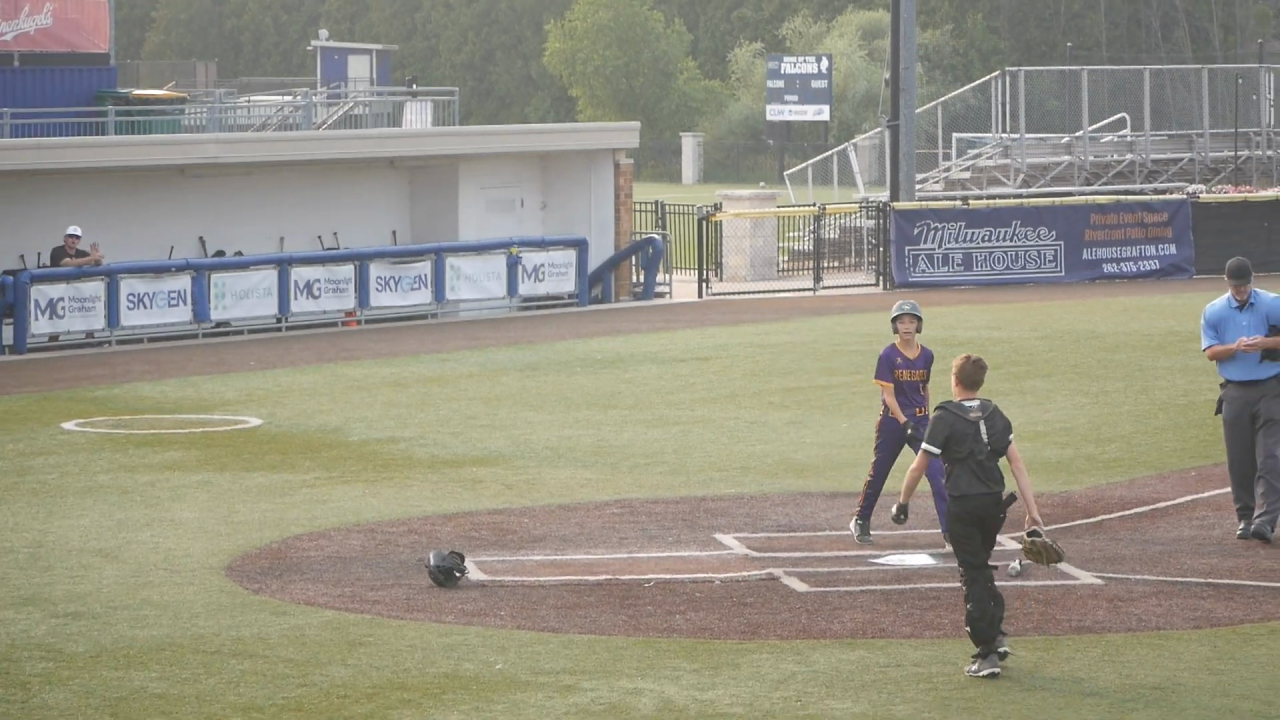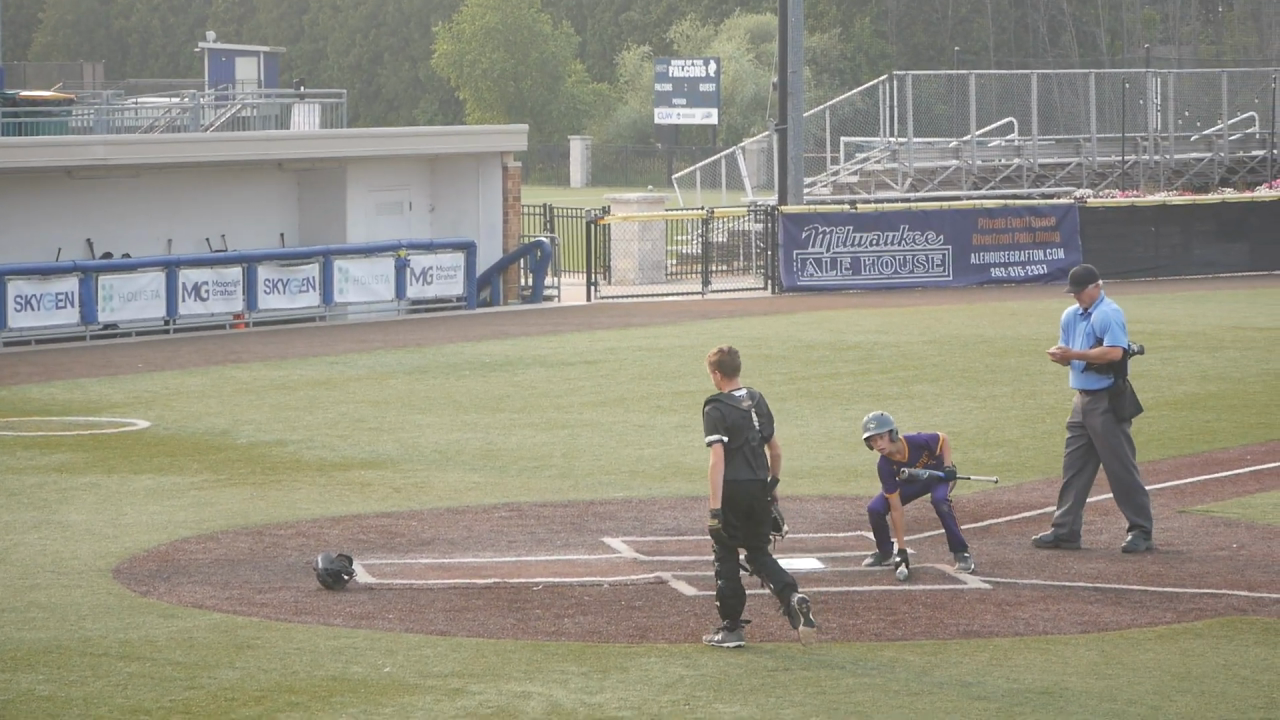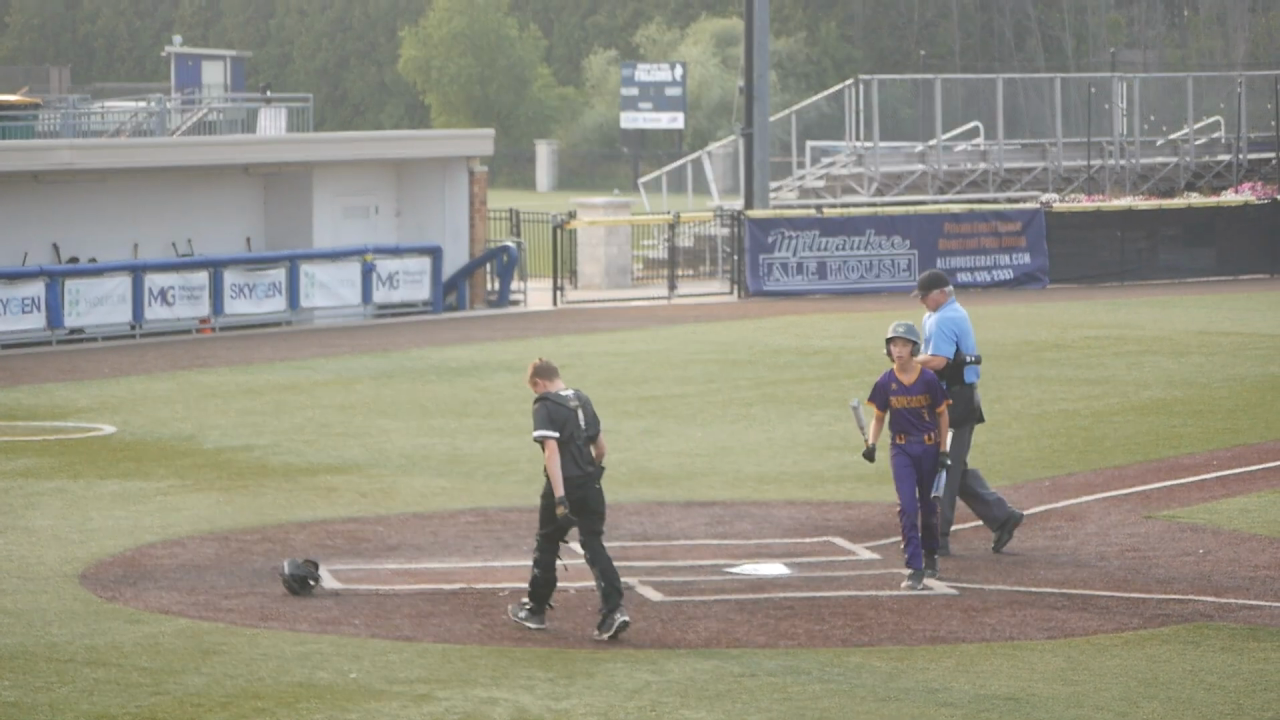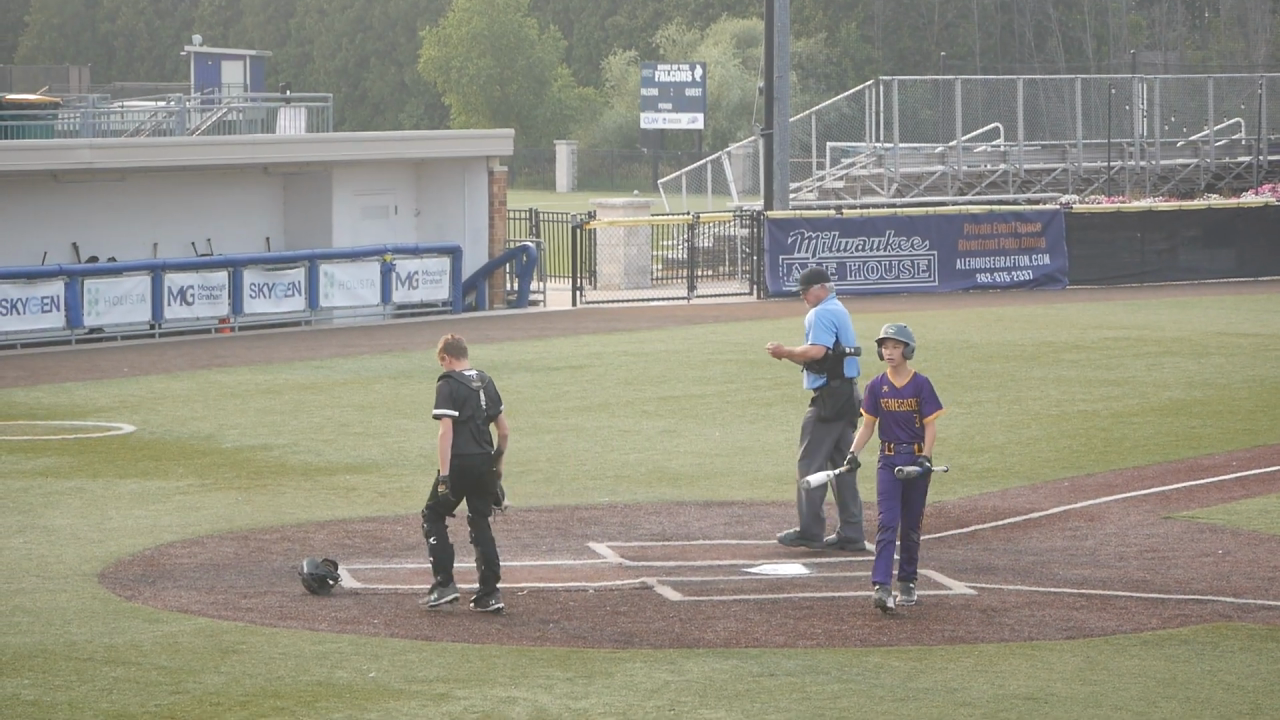
dt=1s
person 1, frame 1
left shoulder: (944, 418)
right shoulder: (995, 415)
left elbow: (919, 467)
right elbow: (1017, 463)
right wrist: (1032, 510)
left hip: (962, 506)
right hip: (994, 504)
left knee: (973, 576)
right knee: (982, 569)
left ankle: (987, 653)
right ankle: (995, 635)
person 1, frame 2
left shoulder: (715, 409)
right shoulder: (758, 401)
left elbow: (717, 462)
right elbow: (774, 450)
left wrist: (714, 510)
right wrist: (770, 485)
left hip: (735, 491)
right hip: (761, 490)
left knee: (726, 558)
right knee: (759, 555)
left ankle: (731, 628)
right ankle: (794, 600)
person 1, frame 3
left shoulder: (545, 407)
right shoulder: (583, 402)
left elbow: (551, 454)
right elbow: (600, 449)
left wrist: (560, 499)
left hip: (561, 488)
right hip: (590, 485)
left knee: (546, 547)
right knee: (594, 547)
left ankle: (535, 610)
right ankle: (613, 610)
person 1, frame 4
left shoulder: (448, 385)
right shoulder: (487, 383)
left elbow: (446, 432)
right elbow: (503, 430)
left wrist: (443, 476)
right wrist: (498, 465)
left hip: (461, 464)
right hip: (486, 463)
left knee: (433, 517)
right knee: (481, 525)
left ankle: (445, 583)
right ankle: (489, 594)
person 2, frame 1
right shoulder: (1213, 311)
right elbow: (1210, 352)
right wrist: (1234, 347)
right hip: (1236, 392)
right knee: (1239, 459)
right ankle: (1247, 516)
person 2, frame 2
left shoulder: (1109, 314)
right shoulder: (1070, 315)
left elbow: (1114, 353)
left wrist: (1074, 354)
right wrist: (1059, 355)
left hip: (1108, 401)
right hip: (1082, 400)
left knee: (1121, 468)
right knee: (1074, 466)
left ankle: (1141, 530)
right ankle: (1065, 530)
person 2, frame 3
left shoulder: (942, 320)
right shoulder: (954, 314)
left elbow: (936, 361)
left hip: (952, 401)
right hip: (963, 400)
right knee: (956, 470)
left ankle: (936, 538)
right ankle: (1002, 516)
person 2, frame 4
left shoulder: (822, 313)
right shoulder: (839, 310)
left elbow: (815, 352)
left wrist: (785, 351)
right wrist: (787, 353)
left hip: (830, 397)
right hip: (845, 395)
left knee: (810, 462)
right knee: (841, 466)
left ankle: (810, 531)
right ankle: (852, 533)
person 3, frame 1
left shoulder: (927, 355)
right shoulder: (888, 355)
right elbow: (888, 395)
right wrist: (904, 423)
left hip: (920, 421)
right hip: (893, 421)
left knee: (937, 474)
right knee: (879, 473)
left ankle: (950, 533)
right ankle: (861, 520)
person 3, frame 2
left shoulder: (917, 440)
right shoulder: (885, 465)
left elbow: (944, 438)
right elbow: (896, 507)
left wrist: (948, 466)
right wrist: (901, 549)
left hip: (939, 473)
right hip: (913, 481)
left knee: (940, 500)
right knee: (875, 509)
left ankle: (961, 553)
right ankle: (885, 552)
person 3, frame 3
left shoulder: (929, 379)
right shoulder: (885, 382)
left elbow: (942, 415)
right elbow: (879, 418)
left wrist: (943, 451)
right wrist: (871, 444)
left hip: (928, 447)
right hip: (901, 448)
left knee: (929, 506)
right knee: (908, 506)
left ankle: (930, 556)
right ankle: (915, 568)
person 3, frame 4
left shoulder: (921, 384)
right shoulder: (876, 385)
left elbow: (930, 425)
right elbow: (868, 424)
left wrist: (926, 457)
right wrist: (854, 452)
left hip: (915, 458)
right hip: (888, 459)
left knee: (911, 524)
right knee: (887, 521)
left ankle: (907, 581)
right ankle: (881, 587)
